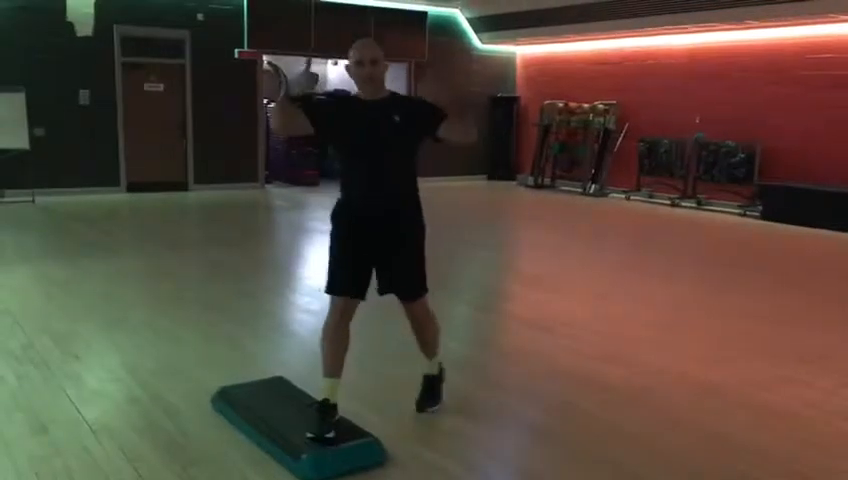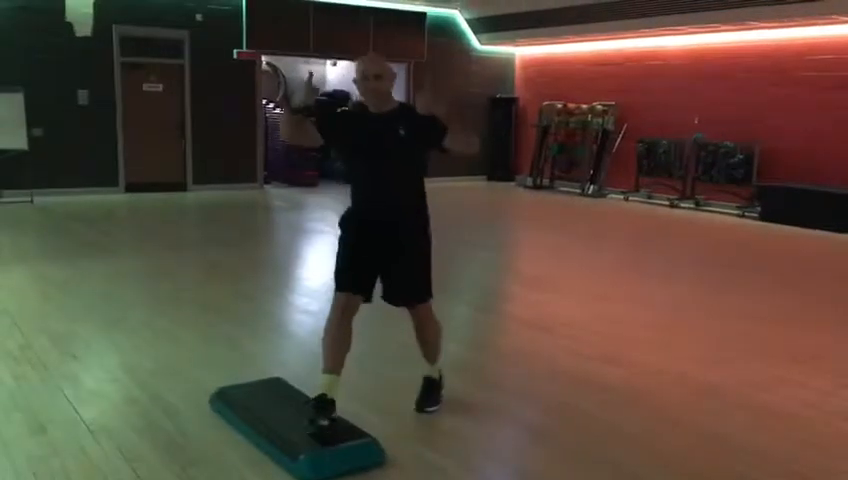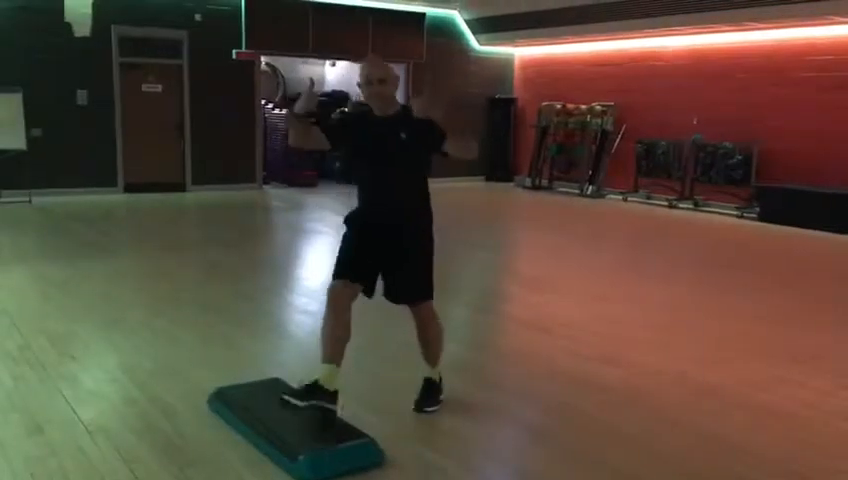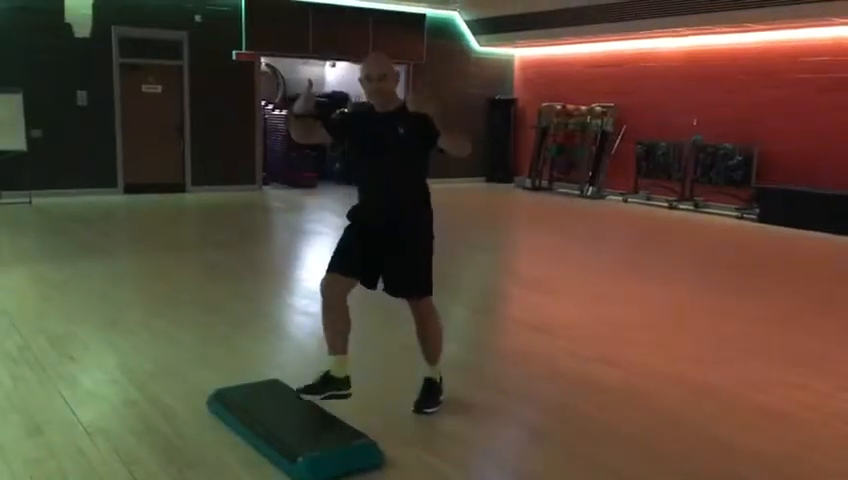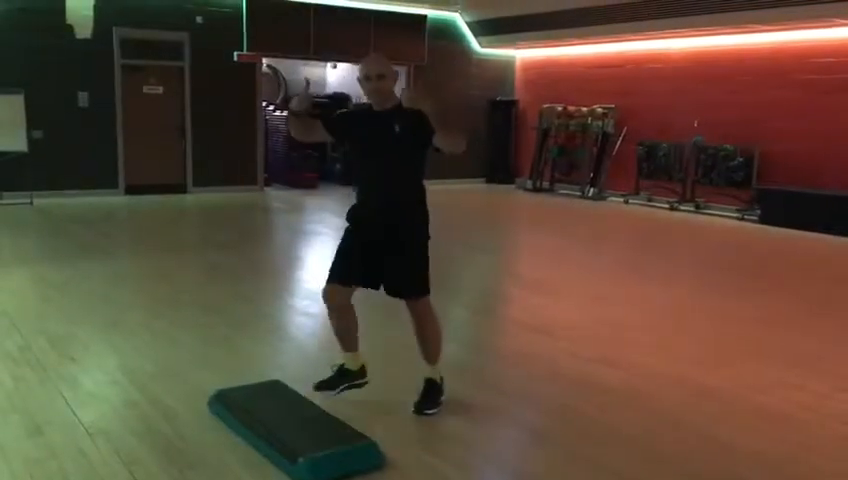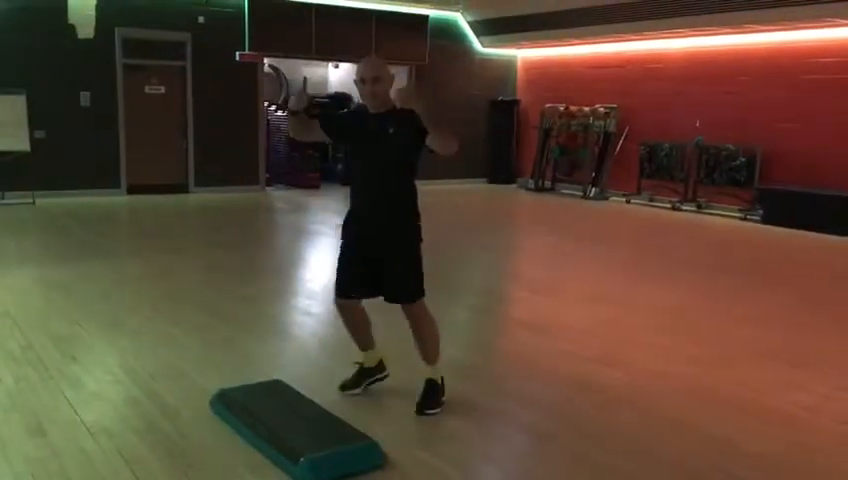
dt=0.1s
person 1, frame 1
left shoulder: (411, 108)
right shoulder: (336, 109)
left elbow: (466, 135)
right elbow: (281, 125)
left wrist: (438, 106)
right wrist: (294, 94)
left hip: (401, 220)
right hip: (353, 218)
left knee: (415, 305)
right knee: (340, 307)
left ankle: (434, 371)
right ankle: (329, 403)
person 1, frame 2
left shoulder: (417, 120)
right shoulder: (346, 121)
left elbow: (468, 147)
right elbow: (293, 136)
left wrist: (438, 119)
right wrist: (299, 107)
left hip: (408, 228)
right hip: (361, 225)
left knee: (419, 309)
right knee: (343, 305)
left ankle: (433, 376)
right ankle: (326, 397)
person 1, frame 3
left shoulder: (420, 123)
right shoulder: (352, 125)
right elbow: (300, 140)
left wrist: (438, 123)
right wrist: (301, 113)
left hip: (412, 229)
right hip: (366, 223)
left knee: (421, 307)
right knee: (339, 294)
left ankle: (434, 379)
right ankle: (326, 385)
person 1, frame 4
left shoulder: (417, 120)
right shoulder: (354, 121)
left elbow: (462, 149)
right elbow: (304, 136)
left wrist: (432, 117)
right wrist: (301, 112)
left hip: (410, 223)
right hip: (367, 219)
left knee: (420, 304)
right knee: (332, 287)
left ankle: (433, 379)
right ankle: (337, 376)
person 1, frame 5
left shoulder: (415, 117)
right shoulder: (354, 119)
left elbow: (456, 147)
right elbow: (304, 133)
left wrist: (428, 110)
right wrist: (298, 111)
left hip: (406, 223)
right hip: (365, 219)
left knee: (418, 303)
right knee: (335, 292)
left ankle: (434, 379)
right ankle: (352, 366)
person 1, frame 6
left shoulder: (408, 119)
right shoulder: (350, 120)
left elbow: (448, 148)
right elbow: (303, 132)
left wrist: (420, 111)
right wrist: (295, 110)
left hip: (399, 227)
right hip: (359, 224)
left knee: (413, 306)
right knee: (346, 301)
left ankle: (434, 380)
right ankle: (373, 364)
